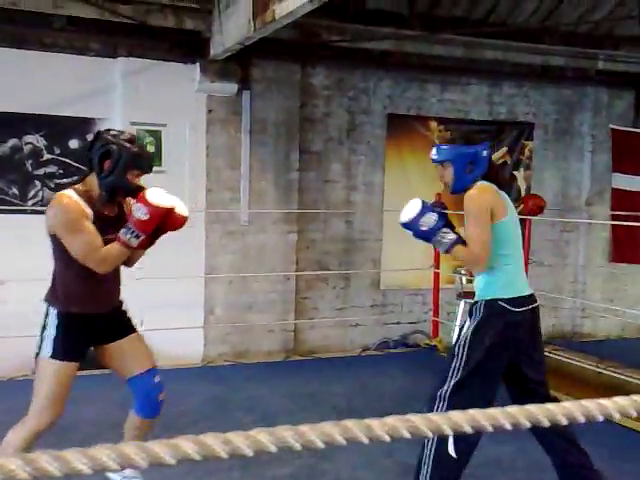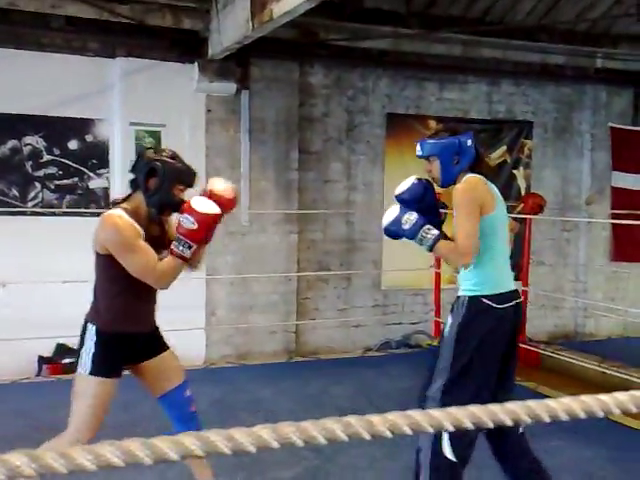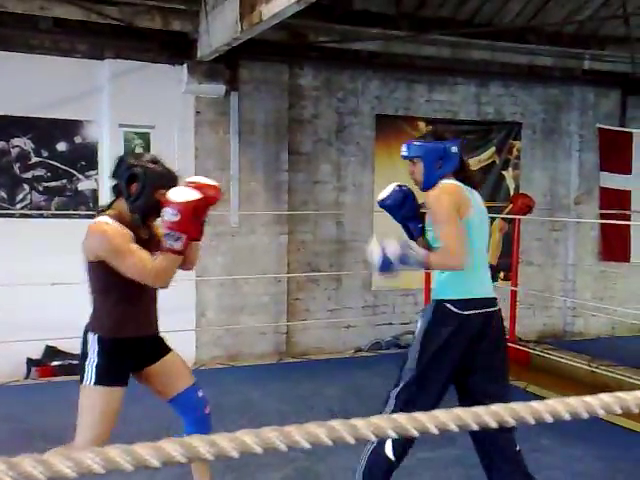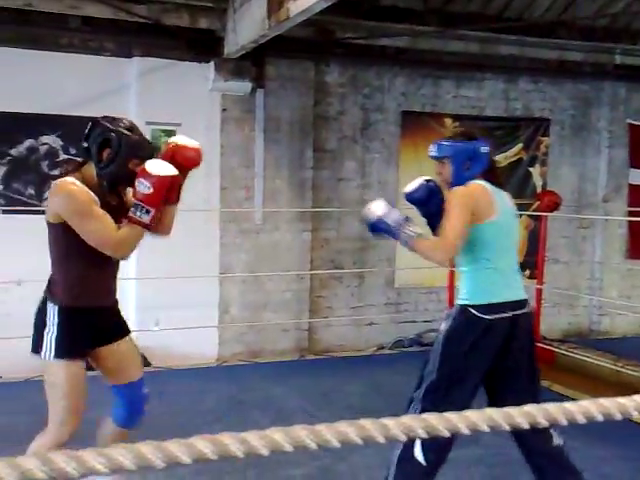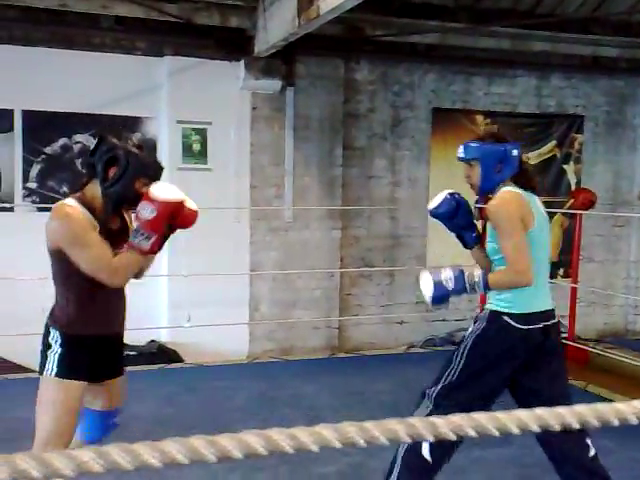
dt=0.3s
person 1, frame 1
left shoulder: (477, 197)
right shoulder: (495, 195)
left elbow: (478, 261)
left wrist: (437, 232)
right wrist: (446, 233)
left hip: (498, 311)
right hip: (524, 308)
left knee: (453, 403)
right knee: (537, 402)
person 1, frame 2
left shoulder: (467, 190)
right shoulder: (482, 188)
left elbow: (464, 257)
left wrist: (418, 229)
right wrist: (428, 219)
left hip: (480, 307)
right hip: (504, 304)
left knee: (447, 404)
right knee: (492, 403)
person 1, frame 3
left shoulder: (443, 194)
right shoulder: (470, 195)
left elbow: (454, 259)
left wrist: (404, 253)
right wrist: (411, 222)
left hip: (454, 312)
right hip: (487, 310)
left knee: (408, 404)
right knee: (488, 408)
person 1, frame 4
left shoulder: (467, 194)
right shoulder: (502, 196)
left elbow: (444, 254)
left wrist: (397, 225)
right wrist: (436, 217)
left hip: (479, 317)
right hip: (516, 314)
left knee: (433, 408)
right knee: (524, 410)
person 1, frame 5
left shoulder: (503, 205)
right shoulder: (528, 200)
left elbow: (519, 275)
left wrist: (461, 281)
right wrist: (471, 238)
left hip: (506, 326)
right hip: (541, 325)
left knee: (440, 410)
person 2, frame 1
left shoulder: (119, 203)
right shoulder: (66, 205)
left elbow: (128, 259)
right elbow: (101, 262)
left wrist: (154, 230)
right wrist: (139, 226)
left hip: (110, 314)
right hip: (67, 319)
left knee: (152, 392)
right knee: (41, 418)
person 2, frame 2
left shoulder: (159, 221)
right shoulder: (116, 224)
left elbow: (191, 263)
right elbow: (160, 278)
left wrist: (204, 225)
right wrist: (189, 235)
left hip: (145, 335)
right hip: (106, 338)
left knee: (186, 410)
right knee: (79, 436)
person 2, frame 3
left shoulder: (143, 226)
right shoulder: (104, 232)
left elbow: (188, 262)
right elbow: (158, 278)
left wrist: (195, 220)
right wrist: (178, 228)
left hip: (145, 339)
right hip: (107, 345)
left knee: (198, 410)
right knee: (86, 448)
person 2, frame 4
left shoulder: (115, 191)
right shoulder: (68, 192)
left elbow: (161, 228)
right elbow: (118, 247)
left wrist: (175, 179)
right wrist: (148, 197)
left hip: (104, 312)
right hip: (65, 315)
left knee: (133, 400)
right knee: (64, 426)
person 2, frame 5
left shoulder: (118, 214)
right shoulder: (68, 217)
left elbow: (134, 269)
right elbow: (114, 275)
left wrist: (159, 232)
right wrist: (149, 226)
left hip: (108, 336)
right hip: (70, 343)
left knee: (104, 418)
right knee: (46, 452)
